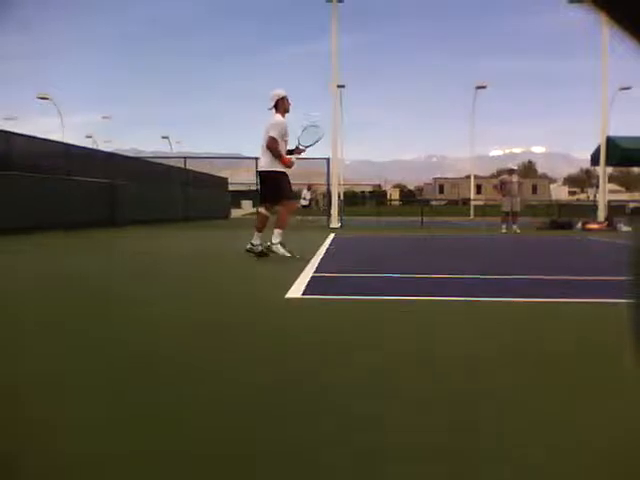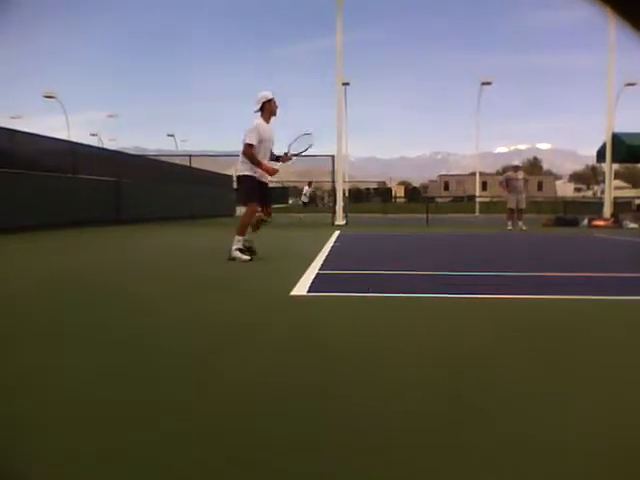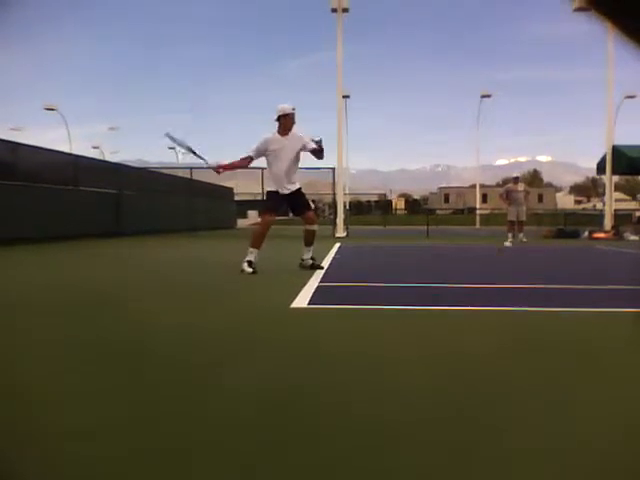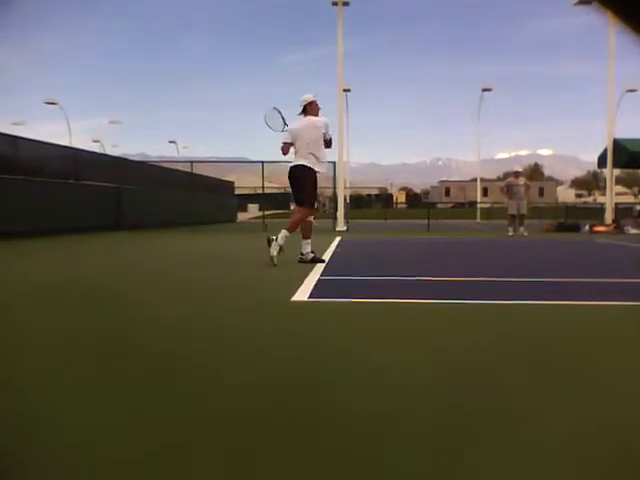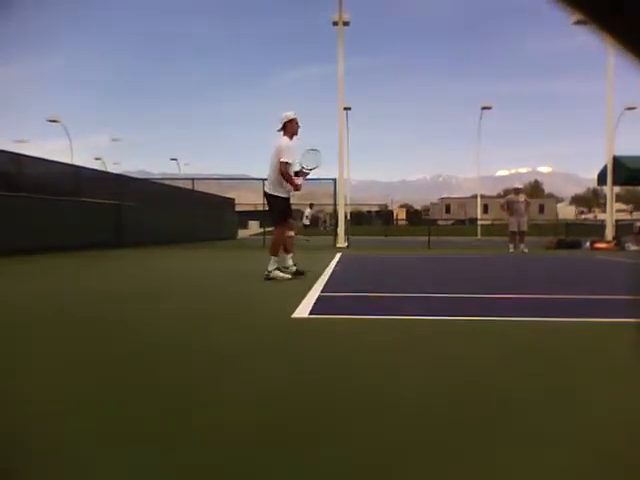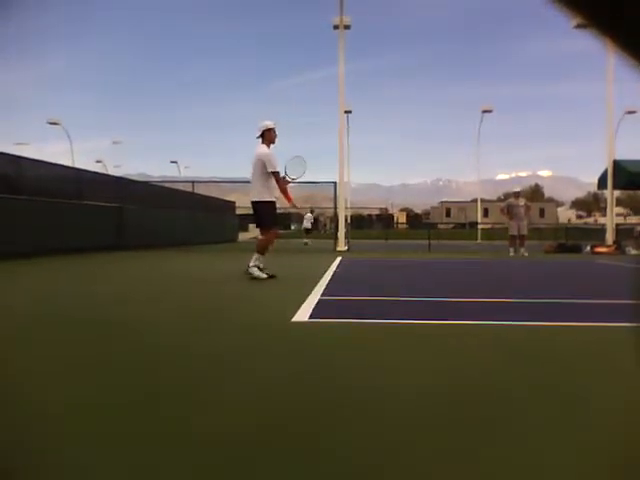
dt=0.7s
person 1, frame 1
left shoulder: (275, 121)
right shoulder: (279, 121)
right elbow: (270, 144)
left wrist: (293, 151)
right wrist: (285, 160)
left hip: (265, 169)
right hip: (274, 170)
left knee: (267, 207)
right knee: (288, 204)
left ankle: (255, 244)
right ankle: (275, 242)
person 1, frame 2
left shoulder: (269, 128)
right shoulder: (257, 125)
right elbow: (246, 151)
left wrist: (279, 158)
right wrist: (265, 167)
left hip: (260, 176)
right hip: (247, 174)
left knee: (267, 212)
right knee: (252, 209)
left ankle: (244, 240)
right ankle: (235, 248)
person 1, frame 3
left shoulder: (299, 138)
right shoulder: (267, 141)
left elbow: (319, 156)
right elbow: (247, 160)
left wrist: (319, 148)
right wrist: (226, 167)
left hip: (294, 188)
right hip: (275, 190)
left knee: (311, 219)
right knee: (266, 221)
left ankle: (307, 259)
right ankle: (249, 260)
person 1, frame 4
left shoulder: (293, 127)
right shoulder: (322, 122)
left elbow: (284, 151)
right elbow: (328, 144)
left hip: (296, 169)
right hip: (307, 170)
left knee: (307, 211)
right knee: (305, 211)
left ankle: (306, 252)
right ankle: (279, 240)
person 1, frame 5
left shoulder: (281, 143)
right shoulder: (286, 144)
right elbow: (283, 170)
left wrist: (296, 174)
right wrist: (294, 184)
left hip: (280, 193)
right hip: (277, 193)
left knee: (289, 227)
right knee: (281, 230)
left ankle: (288, 265)
right ankle: (272, 269)
person 1, frame 6
left shoulder: (260, 152)
right shoulder: (267, 153)
right elbow: (277, 180)
left wrist: (281, 181)
right wrist: (289, 199)
left hip: (259, 198)
right hip: (265, 199)
left knee: (265, 233)
right knee: (272, 233)
left ankle: (258, 267)
right ankle: (253, 263)
